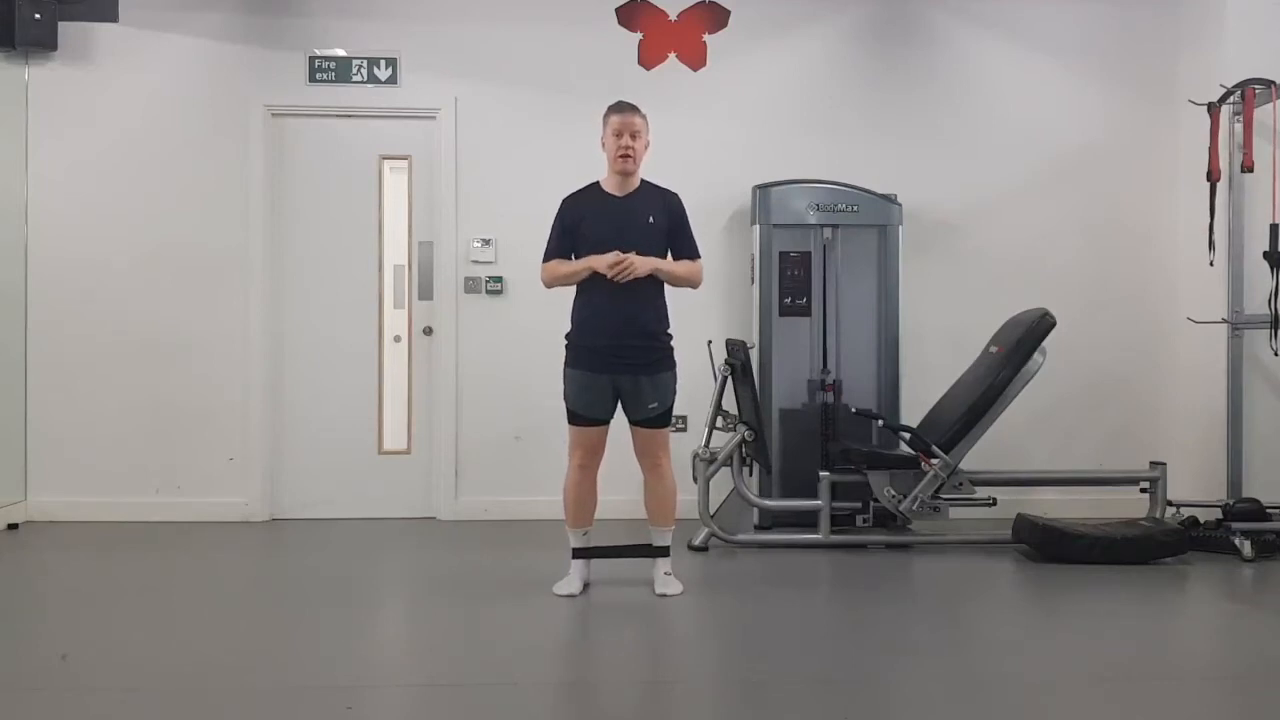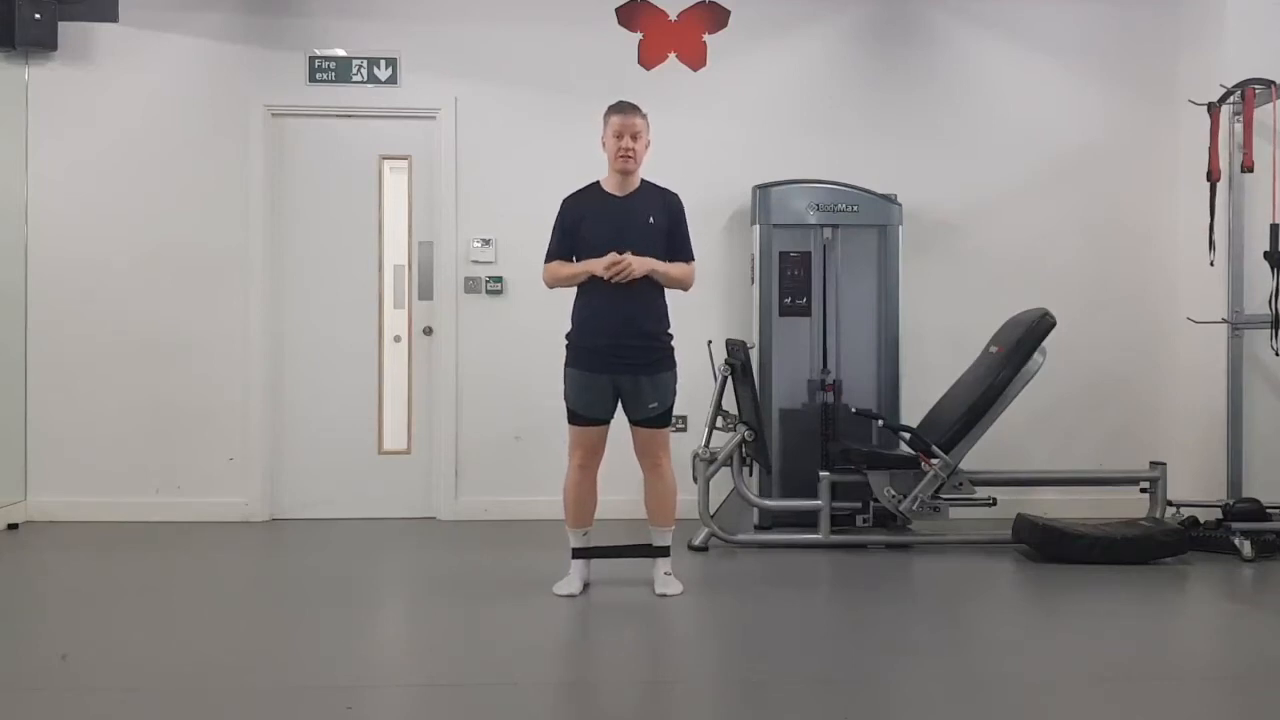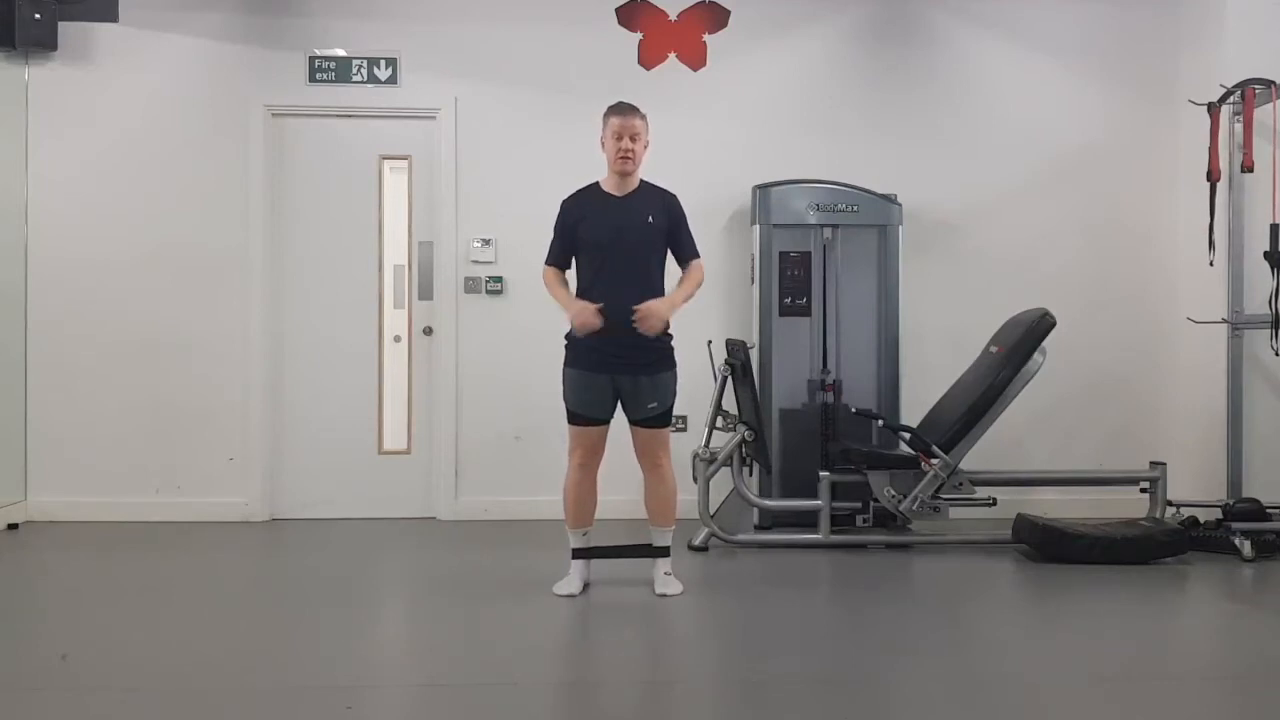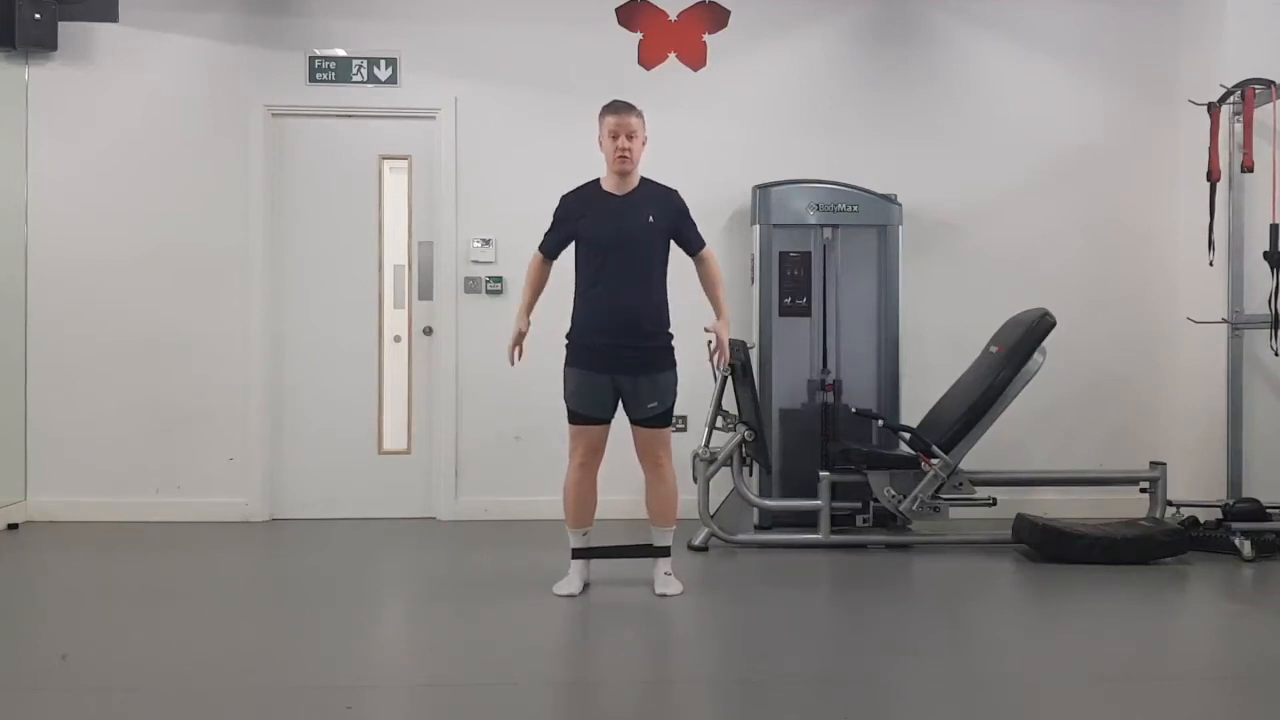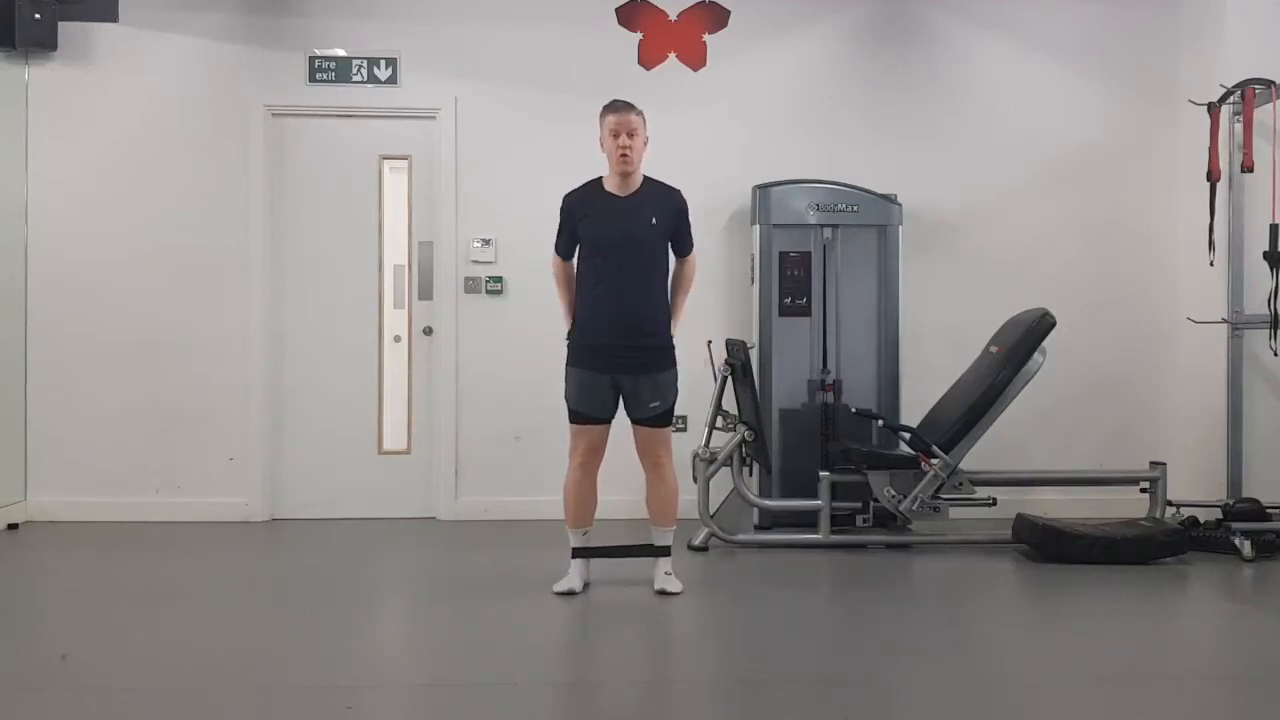
dt=0.3s
person 1, frame 1
left shoulder: (666, 203)
right shoulder: (577, 205)
left elbow: (695, 273)
right elbow: (549, 273)
left wrist: (652, 264)
right wrist: (593, 262)
left hip: (650, 355)
right hip: (588, 355)
left knee: (656, 458)
right knee: (582, 459)
left ankle: (662, 561)
right ankle: (578, 562)
person 1, frame 2
left shoulder: (666, 203)
right shoulder: (577, 204)
left elbow: (686, 274)
right elbow: (552, 272)
left wrist: (646, 264)
right wrist: (595, 265)
left hip: (651, 356)
right hip: (589, 355)
left knee: (656, 459)
right knee: (583, 459)
left ankle: (663, 563)
right ankle: (579, 562)
person 1, frame 3
left shoulder: (664, 203)
right shoulder: (577, 205)
left elbow: (694, 267)
right elbow: (552, 270)
left wrist: (670, 303)
right wrist: (570, 304)
left hip: (650, 357)
right hip: (588, 357)
left knee: (656, 459)
right knee: (582, 459)
left ankle: (662, 562)
right ankle: (578, 562)
person 1, frame 4
left shoulder: (666, 201)
right shoulder: (576, 203)
left elbow: (703, 257)
right elbow: (543, 258)
left wrist: (721, 316)
right wrist: (525, 316)
left hip: (651, 355)
right hip: (589, 355)
left knee: (657, 458)
right knee: (583, 458)
left ankle: (663, 563)
right ankle: (579, 563)
person 1, frame 5
left shoulder: (669, 201)
right shoulder: (578, 202)
left elbow: (685, 263)
right elbow: (563, 264)
left wrist: (673, 318)
right wrist: (571, 319)
left hip: (652, 355)
right hip: (590, 355)
left knee: (658, 458)
right knee: (583, 458)
left ankle: (663, 561)
right ankle: (578, 562)
